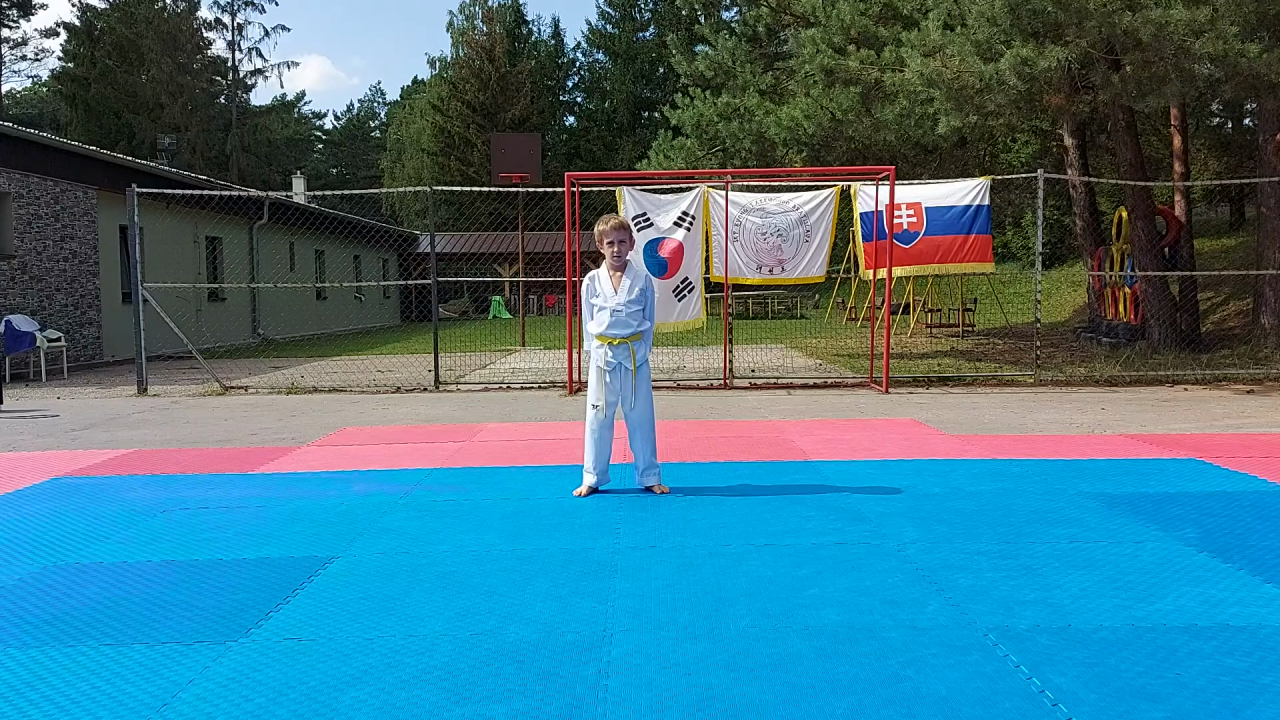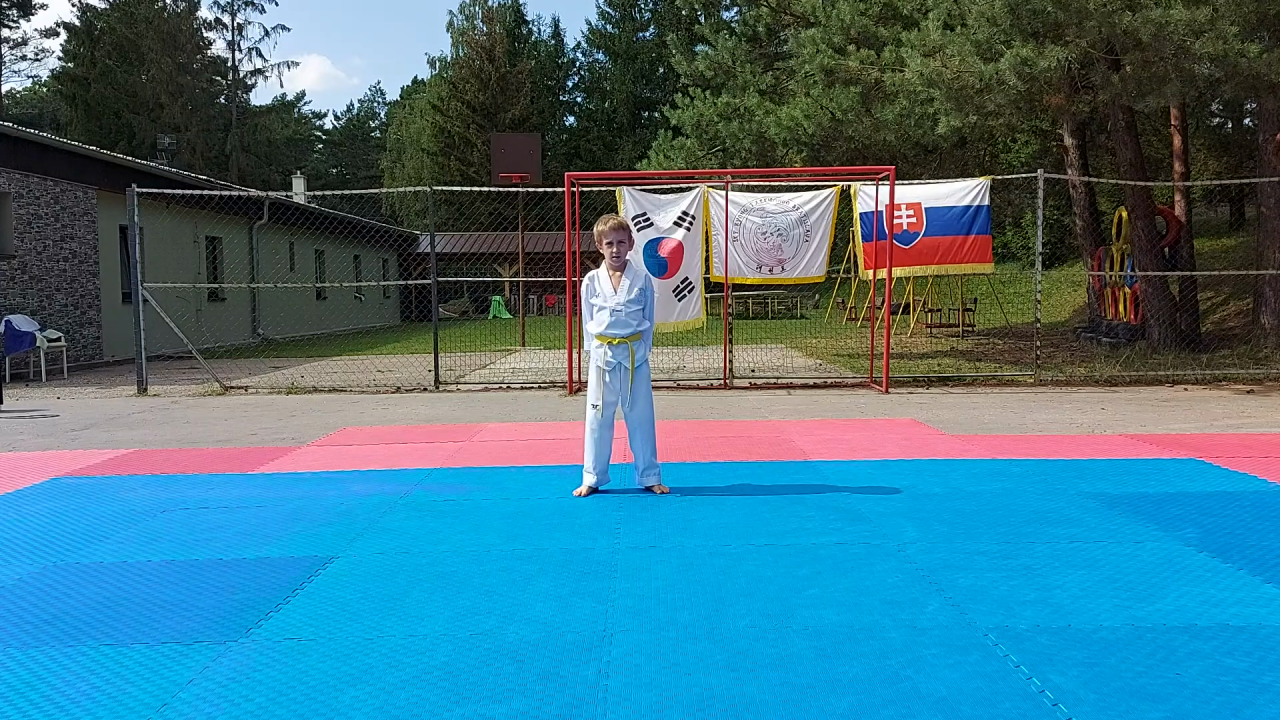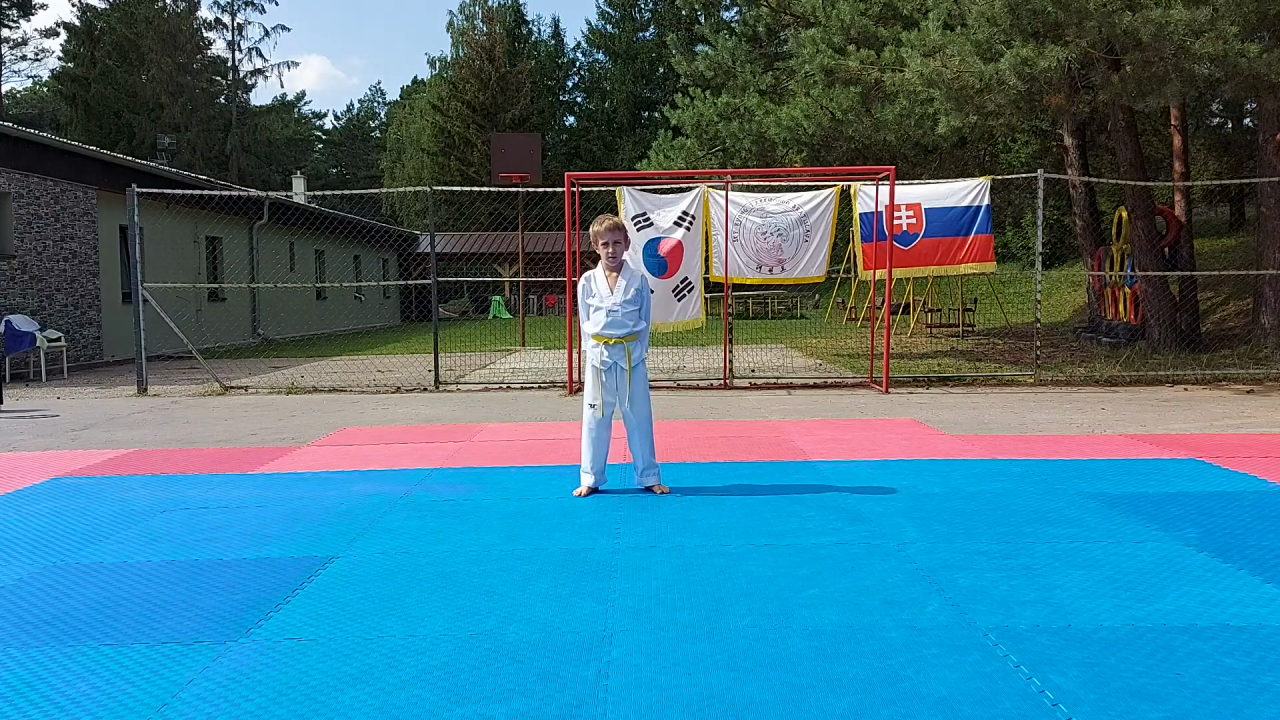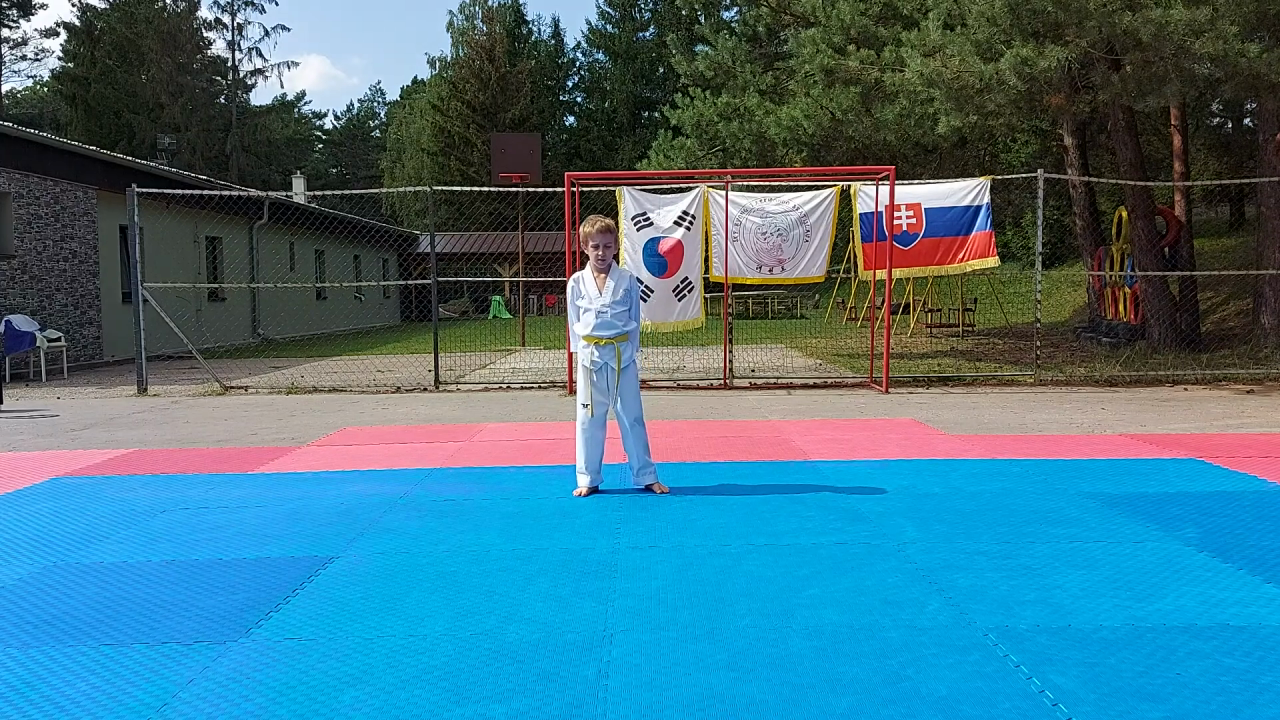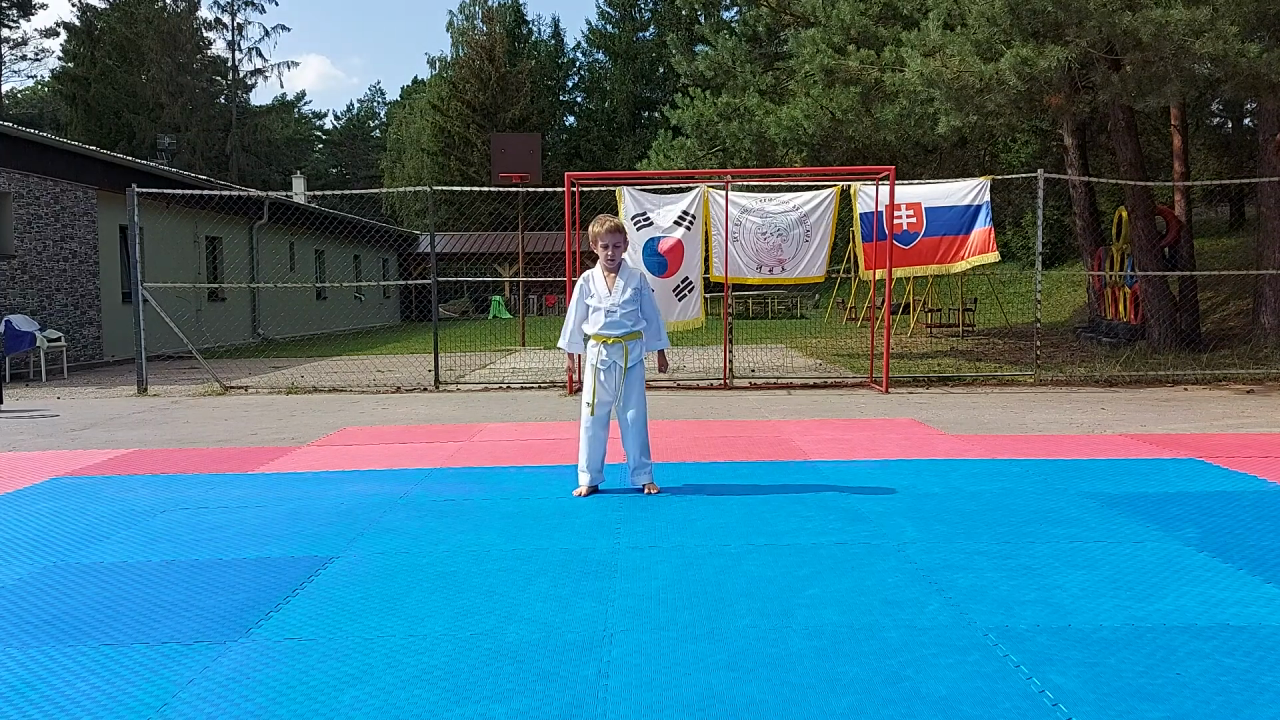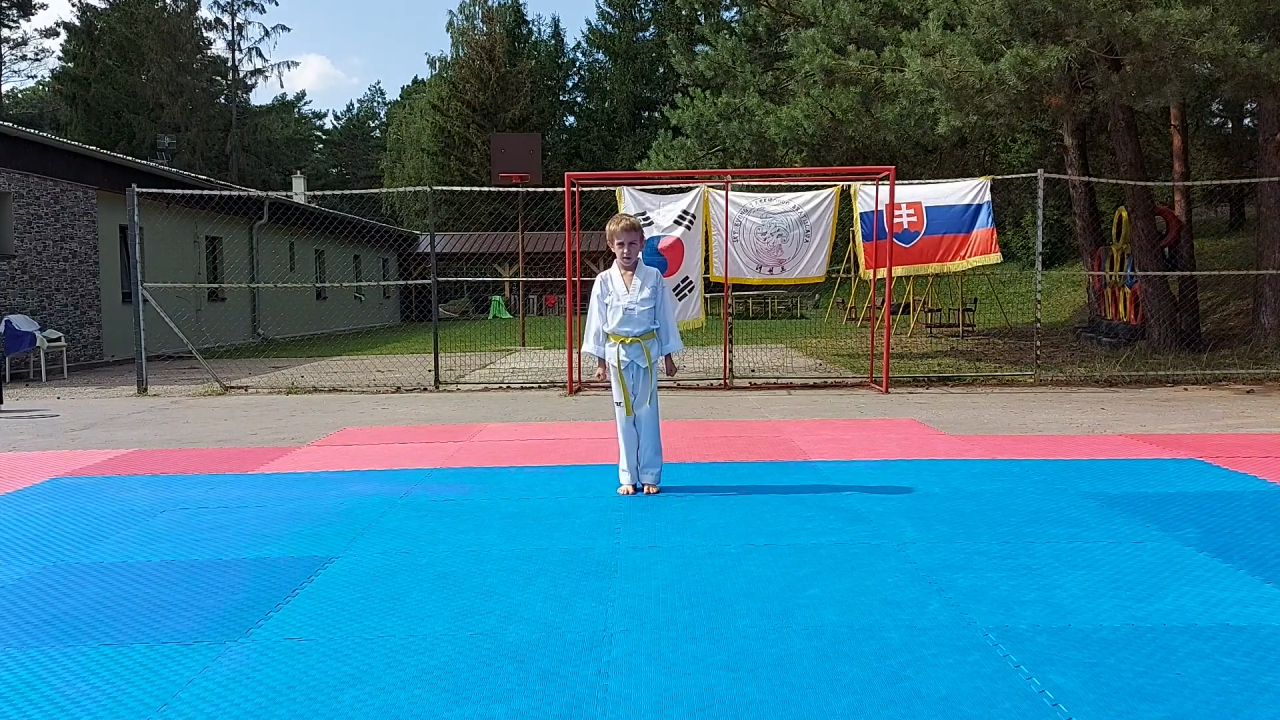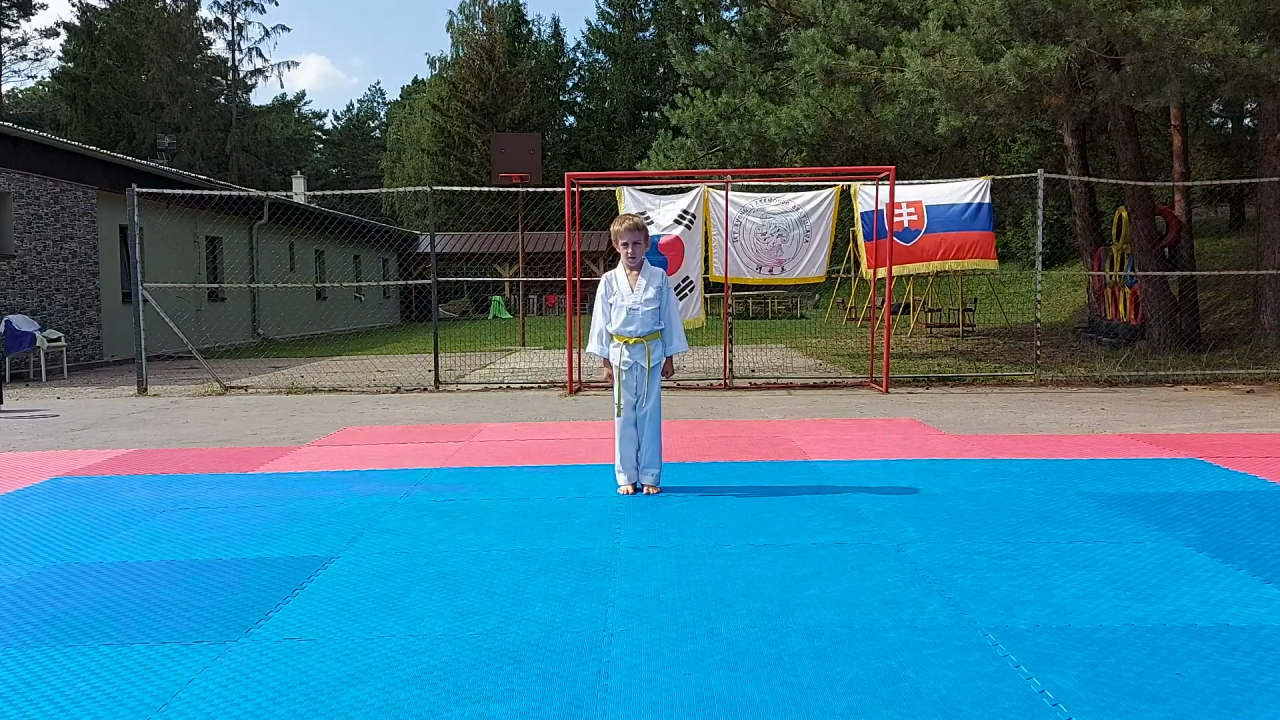
dt=0.4s
person 1, frame 1
left shoulder: (642, 279)
right shoulder: (591, 281)
left elbow: (648, 321)
right elbow: (588, 322)
left wrist: (640, 349)
right wrist: (601, 348)
left hip: (635, 356)
right hip: (603, 356)
left knee: (641, 417)
right knee: (598, 417)
left ankle: (650, 476)
right ankle: (593, 478)
person 1, frame 2
left shoulder: (642, 279)
right shoulder: (591, 281)
left elbow: (648, 320)
right elbow: (588, 322)
left wrist: (639, 349)
right wrist: (600, 348)
left hip: (634, 356)
right hip: (603, 356)
left knee: (641, 417)
right knee: (598, 417)
left ankle: (650, 476)
right ankle: (593, 478)
person 1, frame 3
left shoulder: (638, 280)
right shoulder: (587, 281)
left elbow: (645, 320)
right elbow: (585, 322)
left wrist: (636, 349)
right wrist: (597, 348)
left hip: (631, 355)
right hip: (599, 356)
left knee: (639, 417)
right knee: (595, 417)
left ankle: (649, 477)
right ankle: (591, 478)
person 1, frame 4
left shoulder: (627, 280)
right shoulder: (577, 282)
left elbow: (634, 321)
right elbow: (574, 323)
left wrist: (627, 351)
right wrist: (586, 350)
left hip: (621, 355)
right hip: (590, 357)
left knee: (631, 416)
right knee: (589, 418)
left ankle: (647, 476)
right ankle: (588, 479)
person 1, frame 5
left shoulder: (637, 278)
right shoulder: (587, 281)
left elbow: (652, 316)
right elbow: (575, 319)
left wrist: (660, 353)
right wrist: (571, 355)
left hip: (631, 354)
right hip: (599, 354)
left knee: (634, 416)
right knee: (593, 417)
left ankle: (643, 476)
right ankle: (589, 478)
person 1, frame 6
left shoulder: (654, 278)
right shoulder: (604, 281)
left elbow: (666, 318)
right elbow: (595, 322)
left wrist: (668, 356)
right wrist: (601, 361)
left hip: (646, 352)
right hip: (617, 353)
left knee: (647, 414)
right knee: (625, 416)
left ankle: (649, 476)
right ankle: (628, 476)
person 1, frame 7
left shoulder: (659, 278)
right shoulder: (609, 281)
left elbow: (670, 318)
right elbow: (601, 322)
left wrist: (669, 357)
right wrist: (606, 361)
left hip: (651, 354)
right hip: (621, 354)
left knee: (649, 415)
right knee: (624, 416)
left ankle: (649, 477)
right ankle: (627, 477)
